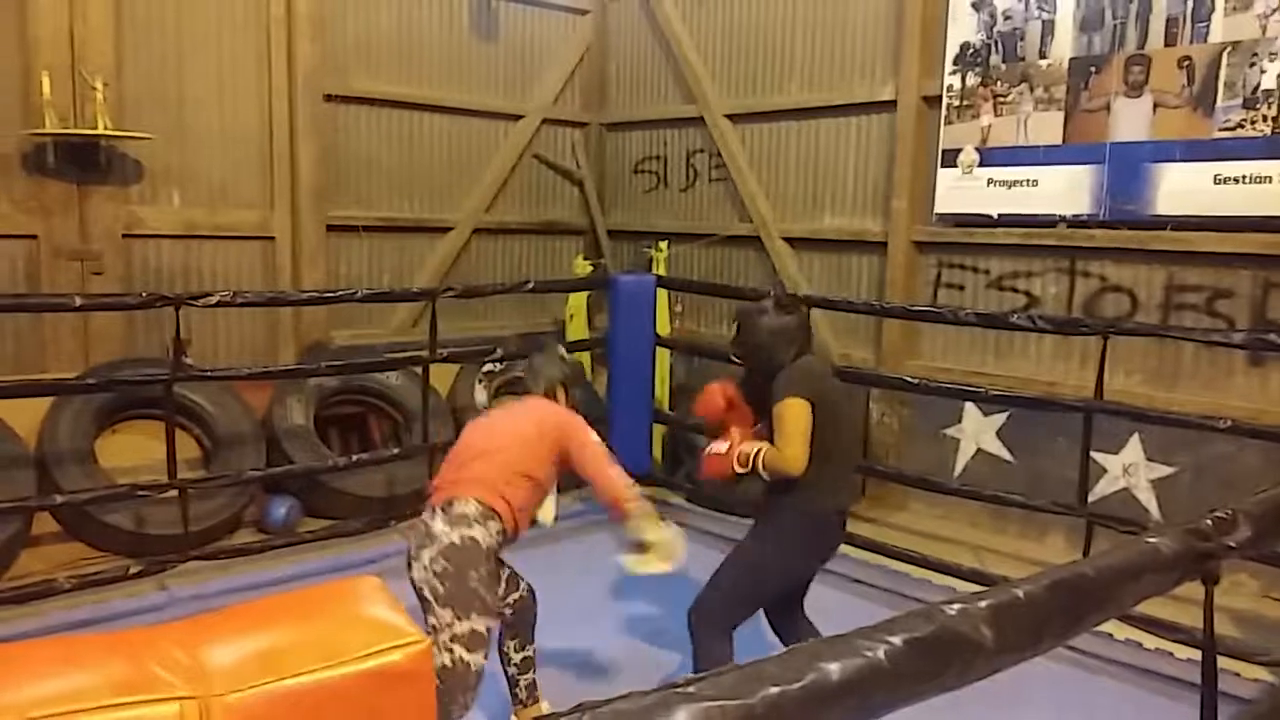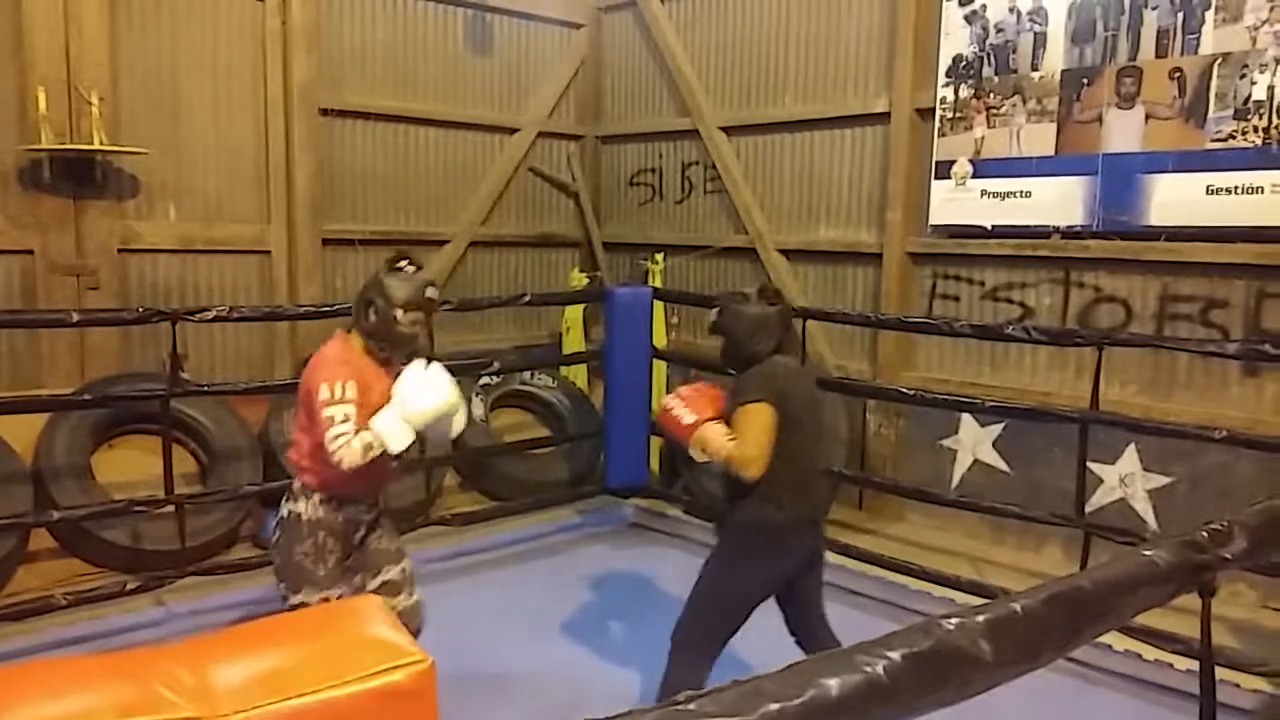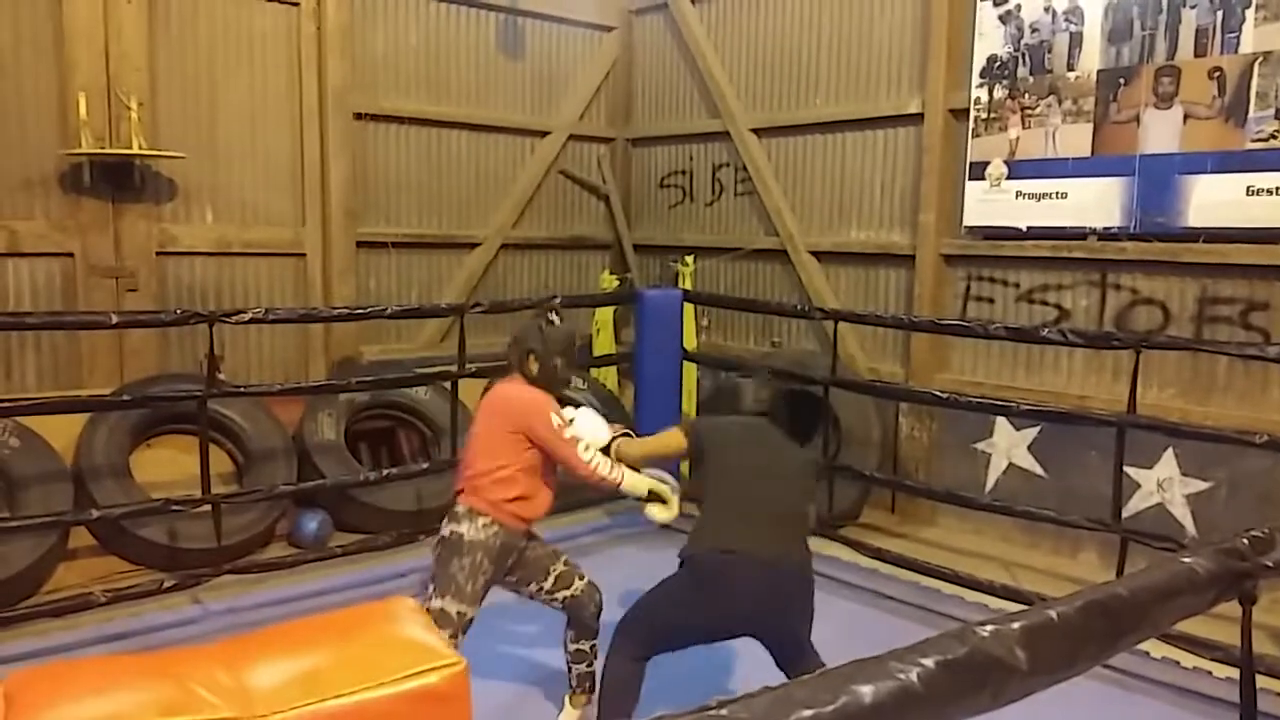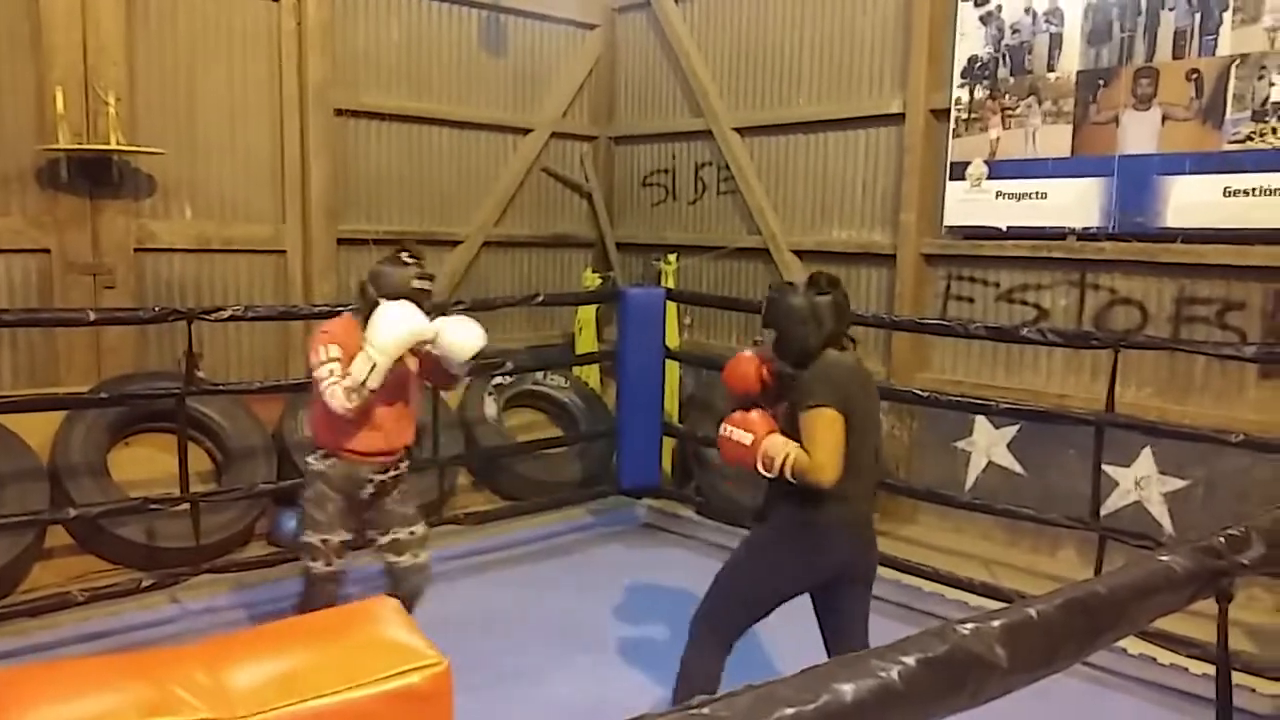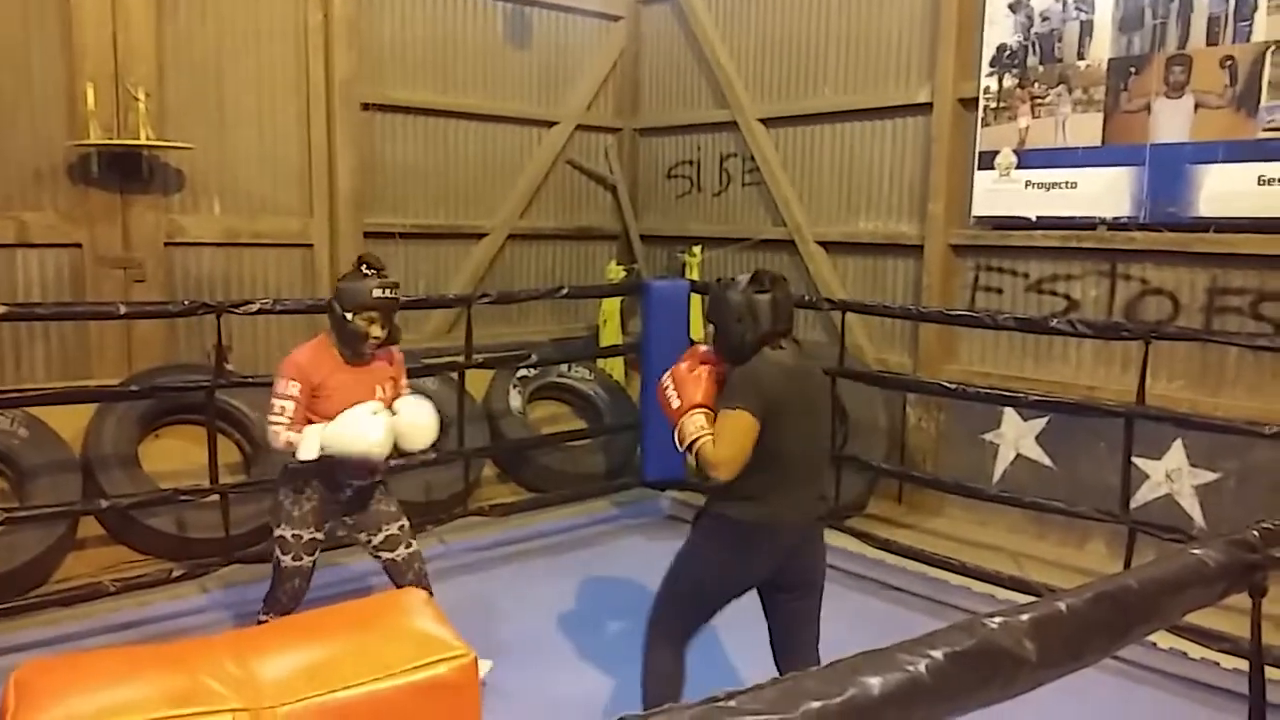
dt=0.7s
person 1, frame 1
left shoulder: (795, 380)
right shoulder: (814, 374)
left elbow: (791, 461)
left wrist: (742, 451)
right wrist: (746, 431)
left hip: (796, 522)
right hip: (823, 521)
left knee: (708, 620)
right knee: (786, 615)
person 1, frame 2
left shoulder: (759, 382)
right shoulder: (797, 376)
left elbow: (749, 465)
left wrist: (702, 430)
right wrist: (725, 421)
left hip: (759, 535)
right hip: (804, 531)
left knee: (691, 647)
right knee: (814, 633)
person 1, frame 3
left shoulder: (714, 432)
right shoulder: (802, 463)
left elbow: (634, 452)
left wrist: (617, 444)
left hip: (716, 577)
right hip: (788, 587)
left knee: (627, 647)
right knee: (800, 659)
person 1, frame 4
left shoulder: (820, 380)
right shoulder: (852, 372)
left elbow: (822, 470)
left wrist: (767, 447)
right wrist: (775, 393)
left hip: (801, 533)
right hip: (854, 537)
left knee: (710, 629)
right knee: (850, 656)
person 1, frame 5
left shoulder: (751, 379)
right shoulder: (811, 374)
left elbow: (721, 467)
left wrist: (692, 413)
right wrist: (719, 394)
left hip: (737, 533)
right hip: (803, 537)
left knee: (665, 633)
right knee: (800, 662)
person 2, frame 1
left shoulder: (493, 419)
right shoulder: (563, 422)
right elbow: (615, 485)
left wrist: (530, 505)
right wrist: (656, 531)
left hip: (436, 533)
right hip: (461, 545)
left knee: (519, 605)
right knee: (456, 684)
person 2, frame 2
left shoulder: (387, 361)
right shoulder: (334, 364)
right elbow: (344, 453)
left wrist: (437, 414)
right wrist: (404, 413)
left hip: (365, 514)
right hip: (315, 517)
left knee: (406, 618)
person 2, frame 3
left shoulder: (510, 399)
right shoulder: (527, 403)
right elbow: (585, 463)
left wrist: (573, 435)
right wrist: (644, 483)
left hip: (514, 537)
right hip: (475, 536)
left knee: (586, 602)
person 2, frame 4
left shoulder: (409, 339)
right shoulder: (331, 335)
left elbow: (449, 378)
right elbow: (340, 401)
left wrist: (455, 351)
right wrist: (380, 353)
left hip: (389, 475)
right hip: (334, 474)
left knee: (411, 576)
right knee: (321, 585)
person 2, frame 5
left shoulder: (389, 357)
right shoulder: (304, 363)
left elbow: (399, 407)
right elbow: (279, 434)
left wrist: (409, 419)
right wrist: (332, 443)
left hip: (365, 482)
right hip: (310, 482)
left knee: (411, 570)
right knee: (287, 591)
